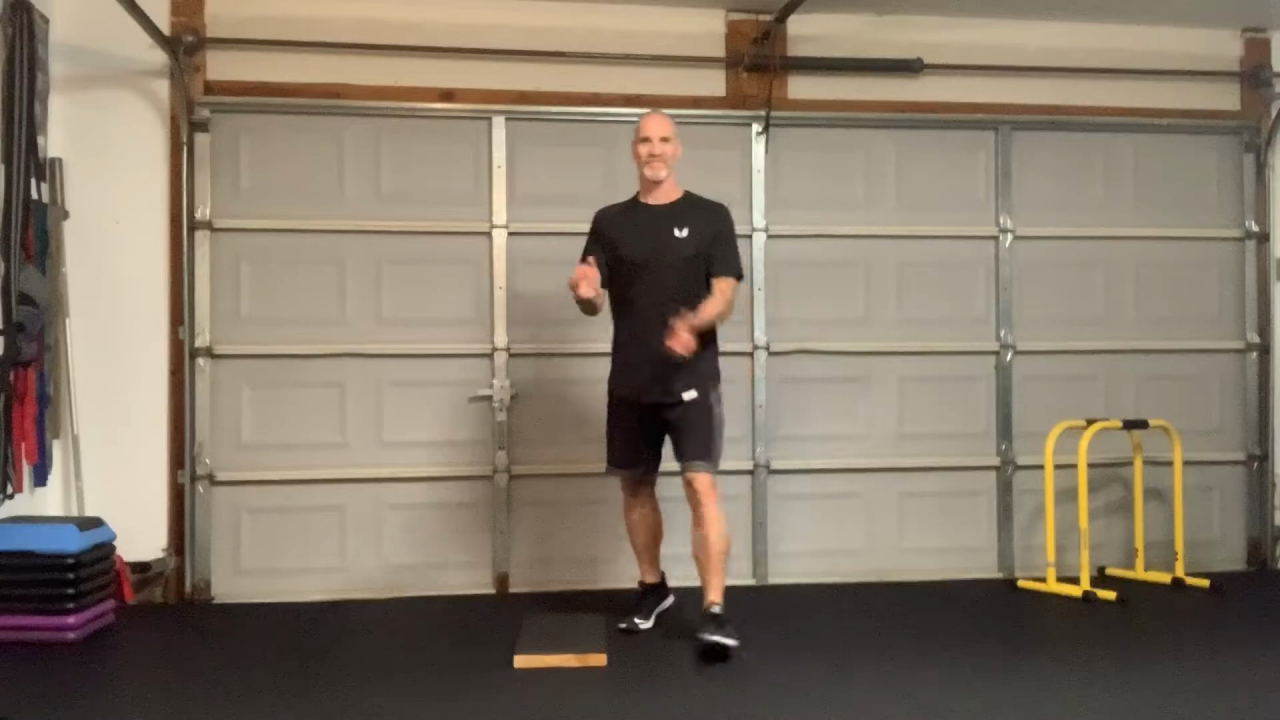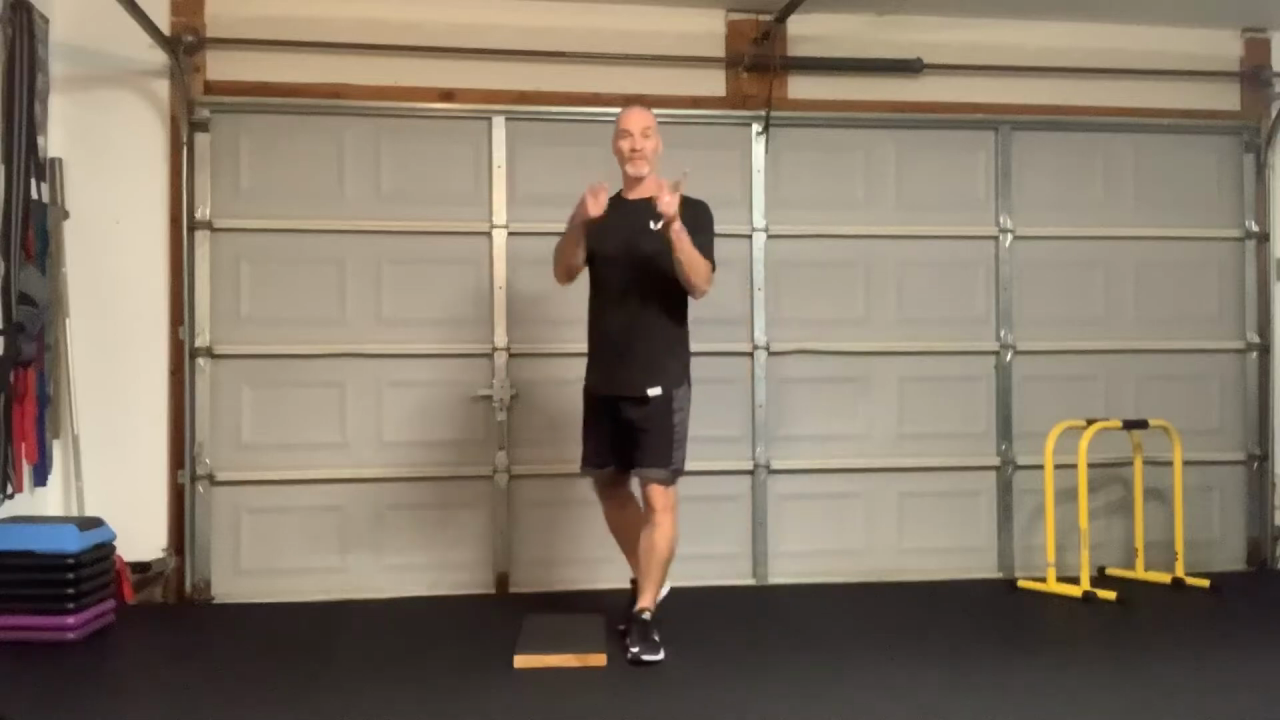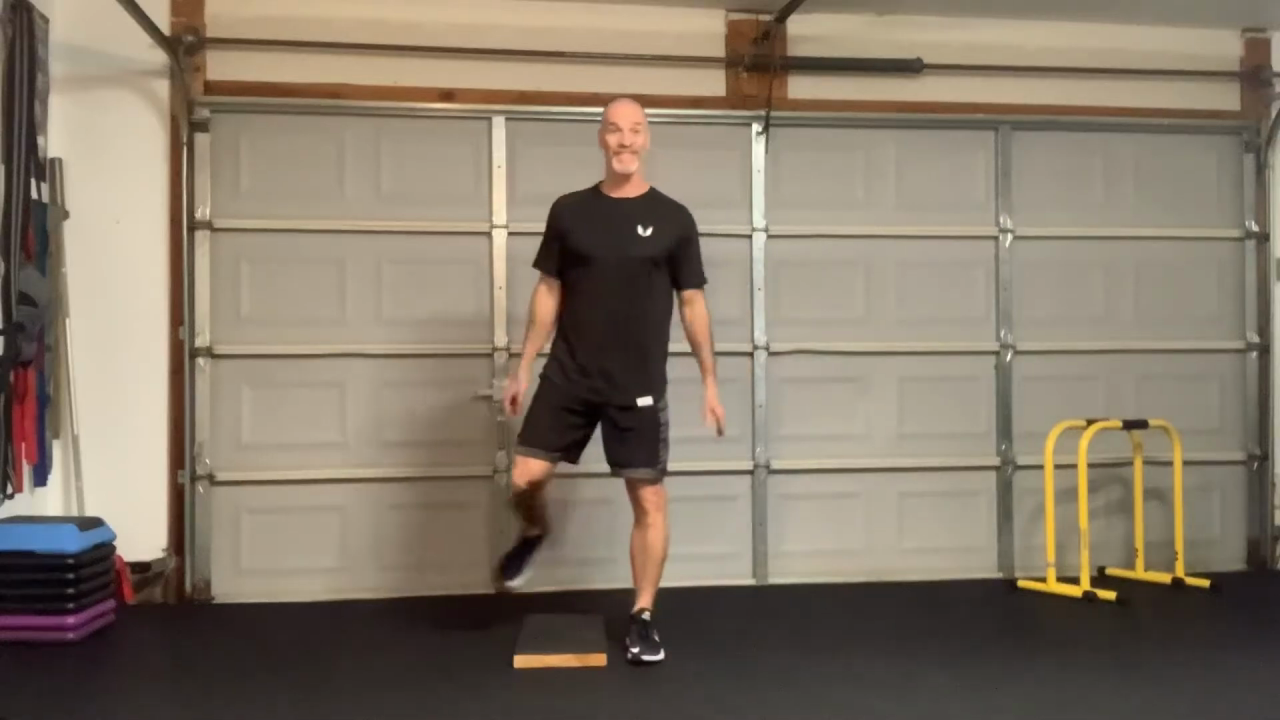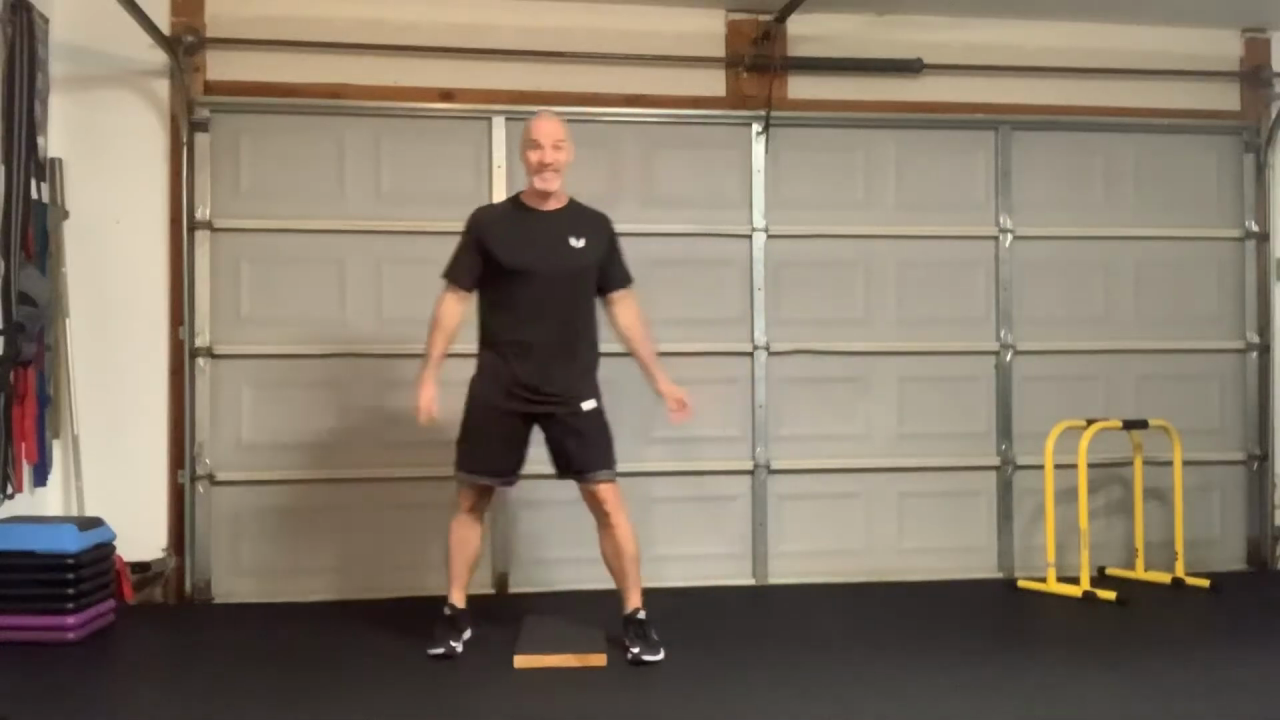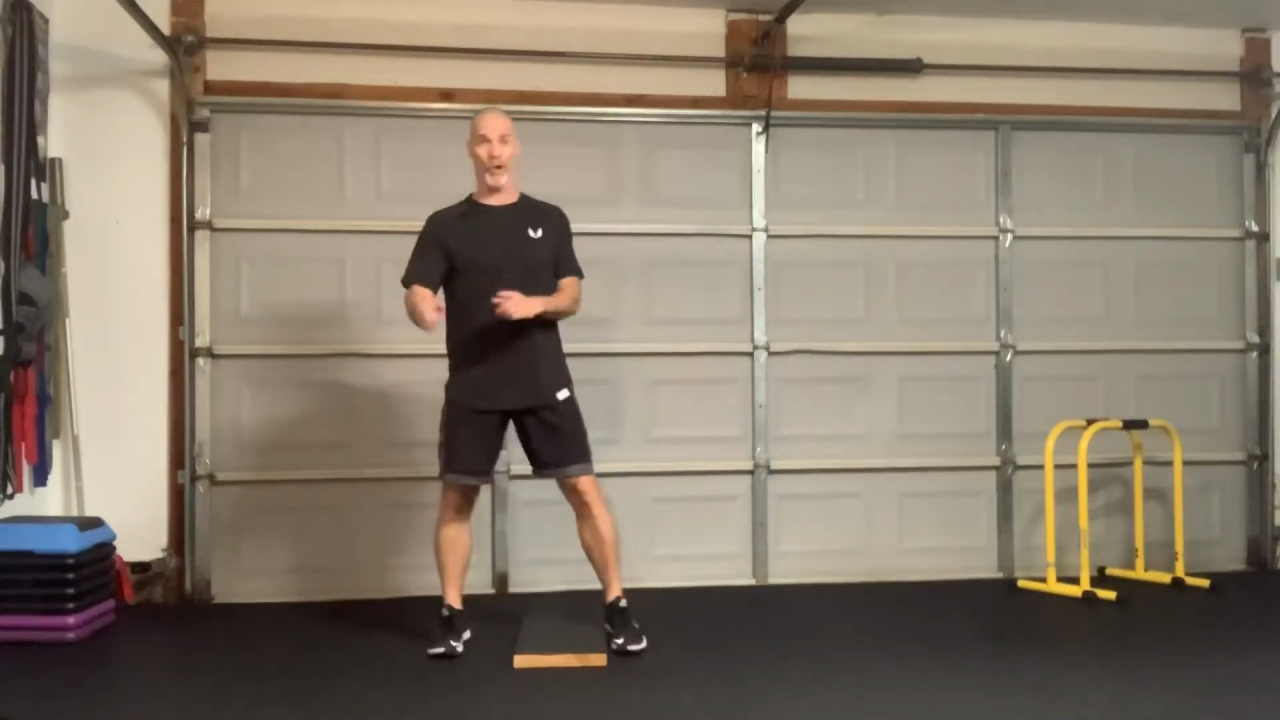
dt=0.4s
person 1, frame 1
left shoulder: (711, 216)
right shoulder: (610, 221)
left elbow: (724, 293)
right elbow: (596, 301)
left wrist: (693, 325)
right wrist: (586, 294)
left hip: (691, 379)
right hip: (630, 382)
left knee: (702, 487)
right knee: (636, 486)
left ankle: (713, 611)
right ankle: (653, 586)
person 1, frame 2
left shoulder: (691, 212)
right shoulder: (597, 212)
left elbow: (699, 283)
right elbow: (564, 272)
left wrist: (673, 223)
right wrist: (580, 222)
left hip: (661, 377)
right hip: (604, 379)
left knee: (657, 496)
right knee: (610, 486)
left ankle: (643, 616)
right ankle: (647, 582)
person 1, frame 3
left shoulder: (673, 218)
right shoulder: (569, 210)
left elbow: (692, 303)
right elbow: (548, 290)
left wrist: (711, 383)
right wrist: (521, 368)
left hip: (639, 383)
right hip: (568, 375)
left knee: (648, 498)
right knee: (525, 476)
left ankle: (642, 618)
right ankle: (534, 535)
person 1, frame 4
left shoulder: (595, 227)
right shoulder: (489, 223)
left elbow: (621, 306)
right elbow: (455, 298)
left wrist: (658, 377)
right wrist: (429, 374)
left hip: (573, 390)
right hip: (497, 390)
left knee: (606, 500)
right knee: (471, 499)
left ankle: (635, 617)
right ankle: (455, 614)
person 1, frame 5
left shoulder: (549, 218)
right shoulder: (445, 225)
left elbow: (571, 296)
right elbow: (419, 294)
left wrist: (534, 304)
right wrist: (424, 308)
left hip: (544, 381)
right hip: (472, 387)
left knee: (584, 491)
right knee: (457, 498)
left ankle: (616, 606)
right ankle: (453, 614)
